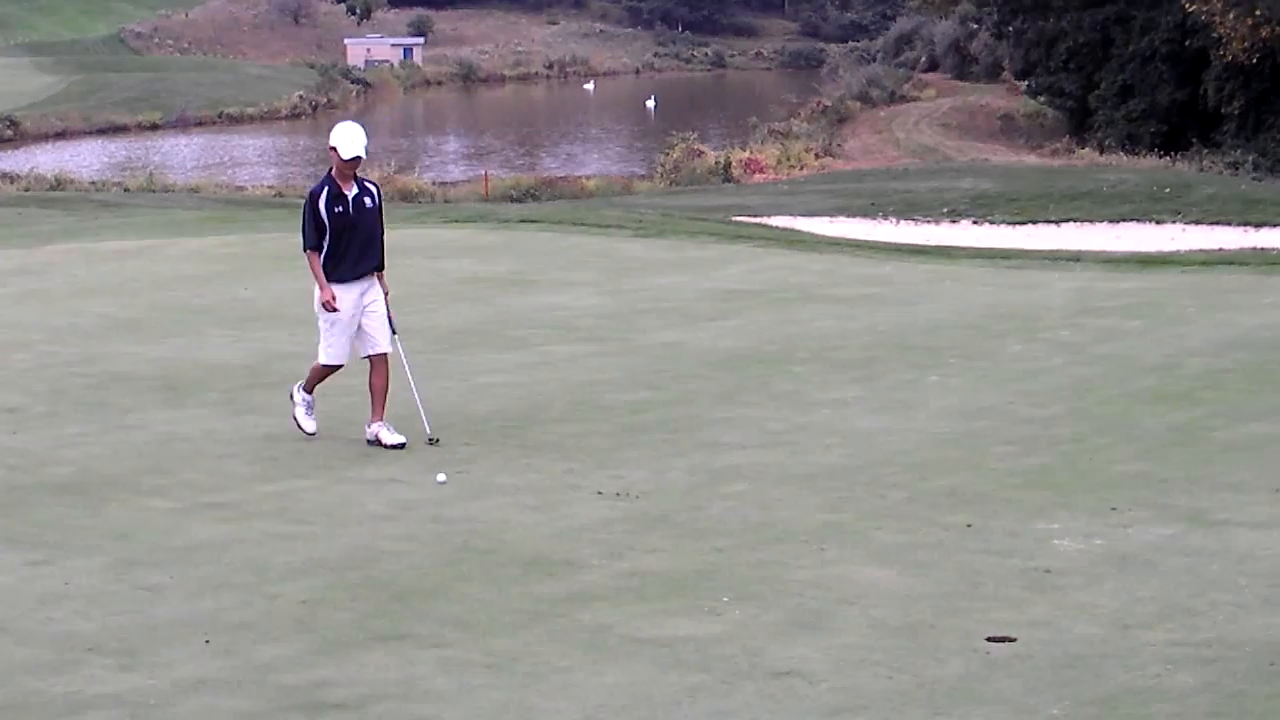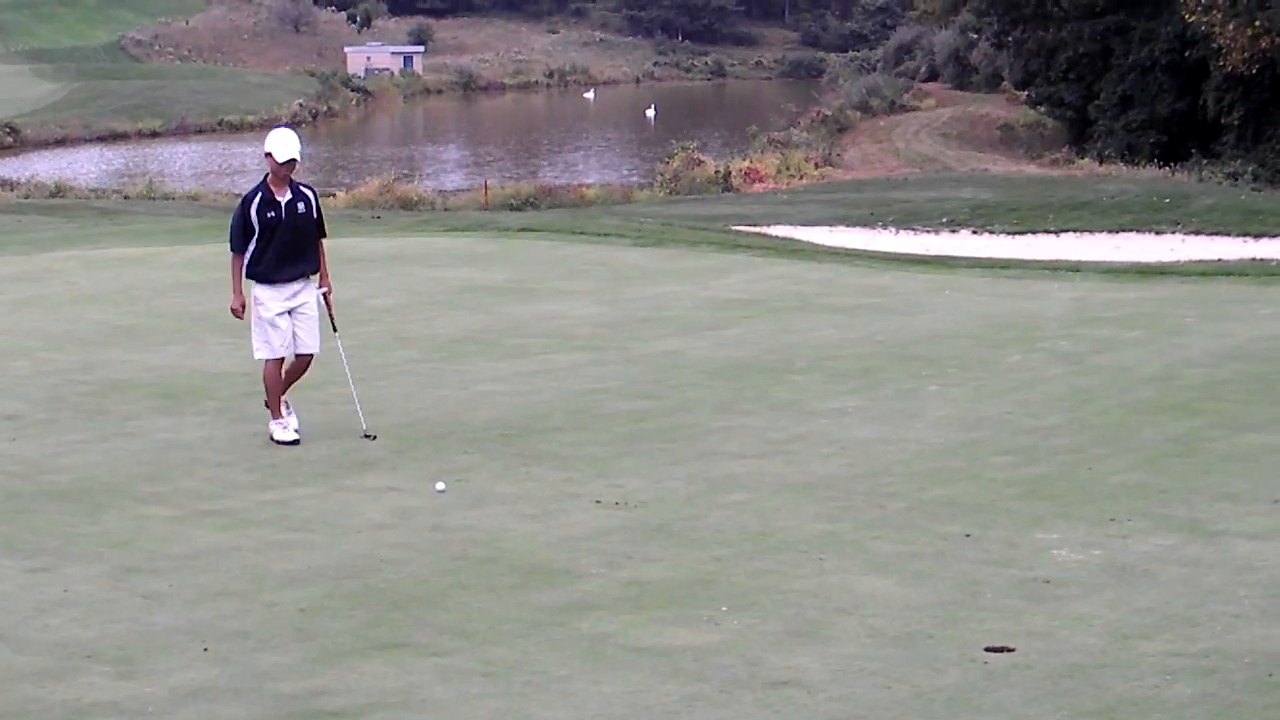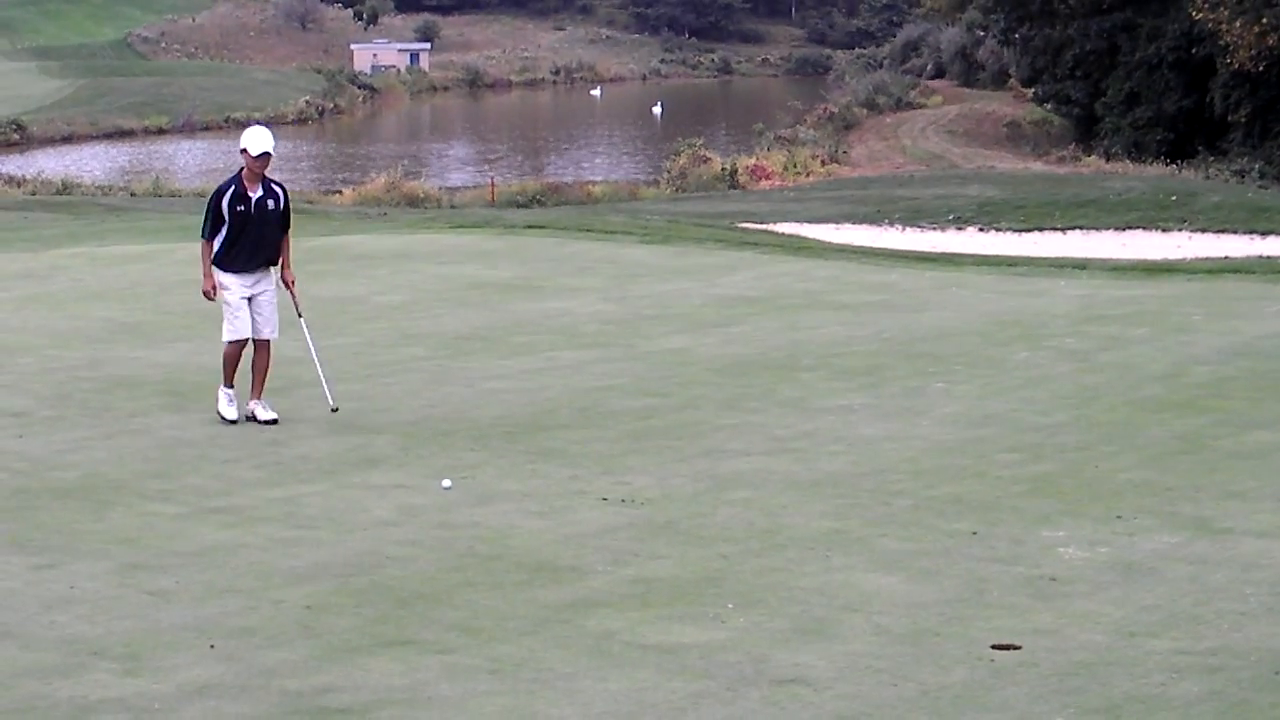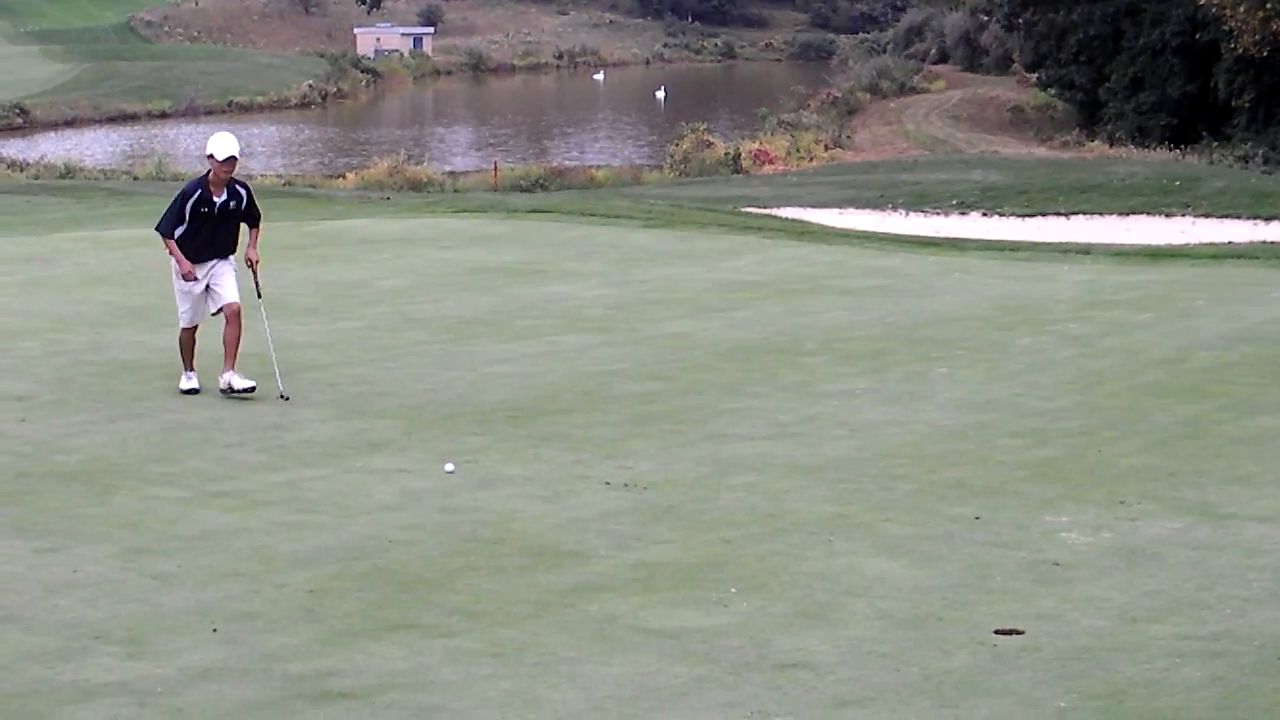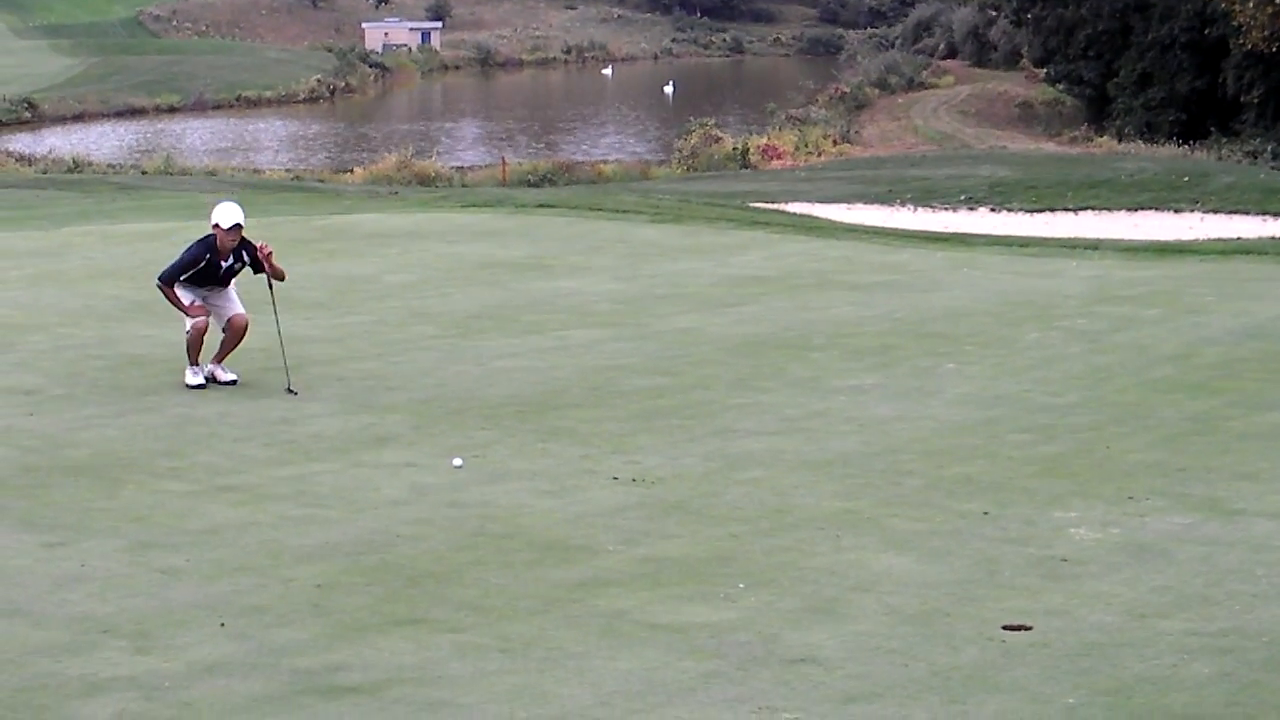
dt=0.5s
person 1, frame 1
left shoulder: (371, 191)
right shoulder: (319, 196)
right elbow: (312, 248)
left wrist: (381, 278)
right wrist: (323, 288)
left hip: (369, 286)
right hip: (335, 290)
left knee: (380, 355)
right knee: (333, 359)
left ankle: (377, 426)
right ankle: (304, 394)
person 1, frame 2
left shoulder: (307, 196)
right shoulder: (252, 201)
left elbow: (317, 239)
right elbow: (238, 251)
left wrist: (324, 277)
right wrist: (237, 292)
left hip: (304, 286)
right hip: (267, 290)
left knee: (306, 353)
right knee: (274, 357)
left ankle: (279, 399)
right ankle: (278, 420)
person 1, frame 3
left shoulder: (277, 192)
right shoulder: (225, 193)
left elbow: (283, 233)
right elbow: (208, 238)
left wrist: (286, 268)
right wrist: (207, 276)
left hip: (264, 276)
right hip: (231, 277)
left knee: (264, 340)
right knee: (237, 338)
left ankle: (256, 402)
right ankle: (227, 391)
person 1, frame 4
left shoulder: (241, 191)
right shoulder: (191, 192)
left elbow: (253, 221)
right elbow: (166, 231)
left wrist: (251, 247)
right wrist: (181, 261)
left hip: (222, 262)
right hip: (190, 266)
left knee: (233, 310)
right knee: (189, 324)
left ankle: (229, 375)
right ankle: (188, 373)
person 1, frame 5
left shoulder: (245, 249)
right shoulder: (199, 253)
left elbow: (280, 277)
right elbow: (163, 282)
left wrist: (268, 262)
right wrist: (185, 307)
left hip: (220, 289)
right hip: (190, 289)
left knee: (240, 322)
right knee: (200, 323)
left ankle: (215, 366)
right ankle: (192, 367)
